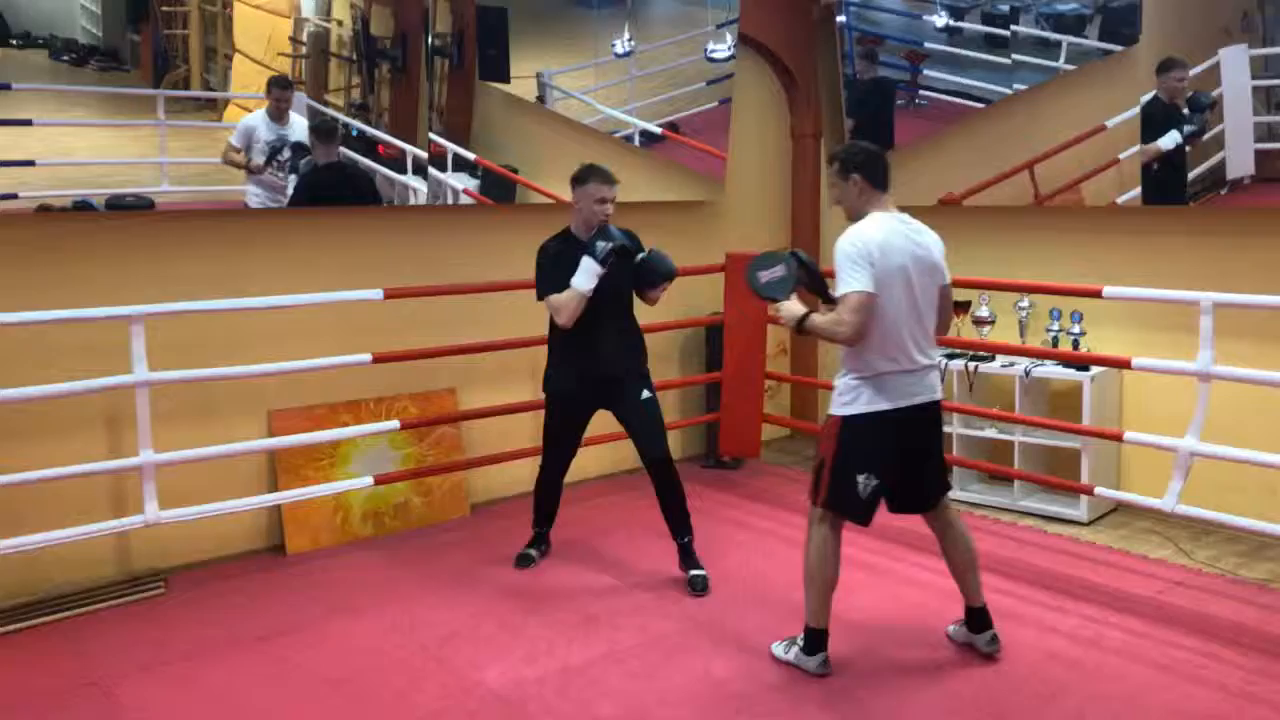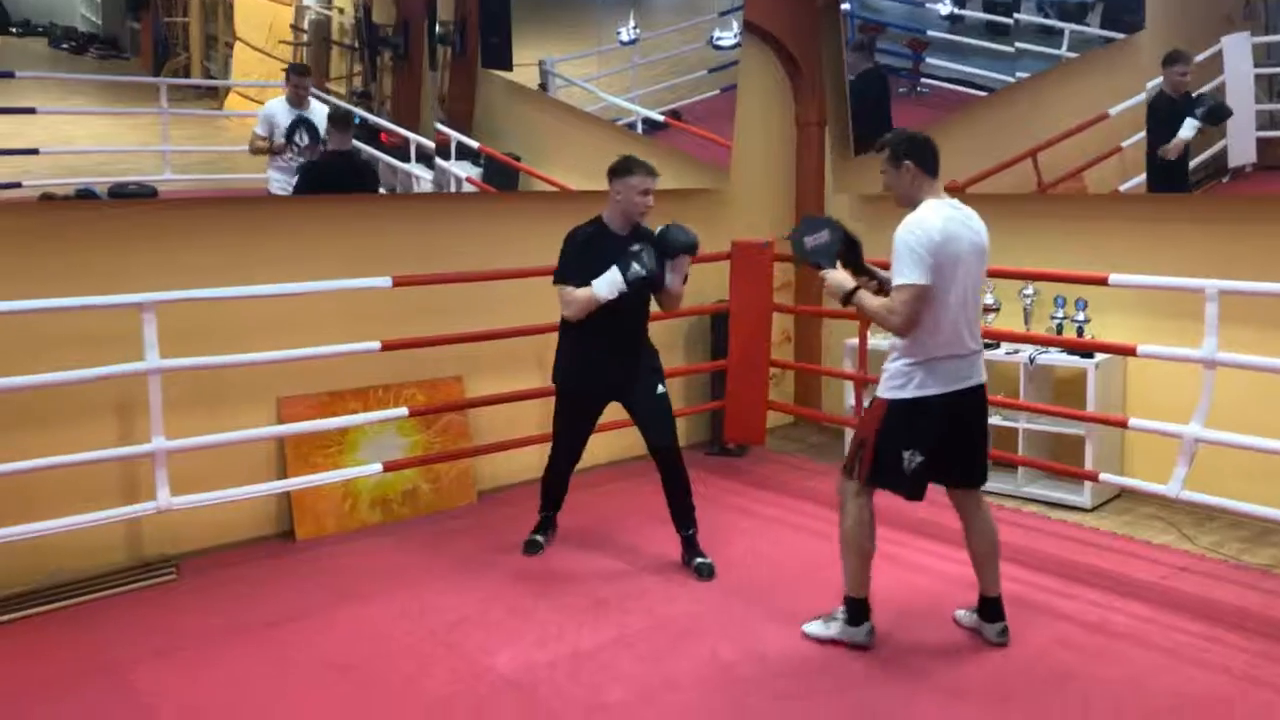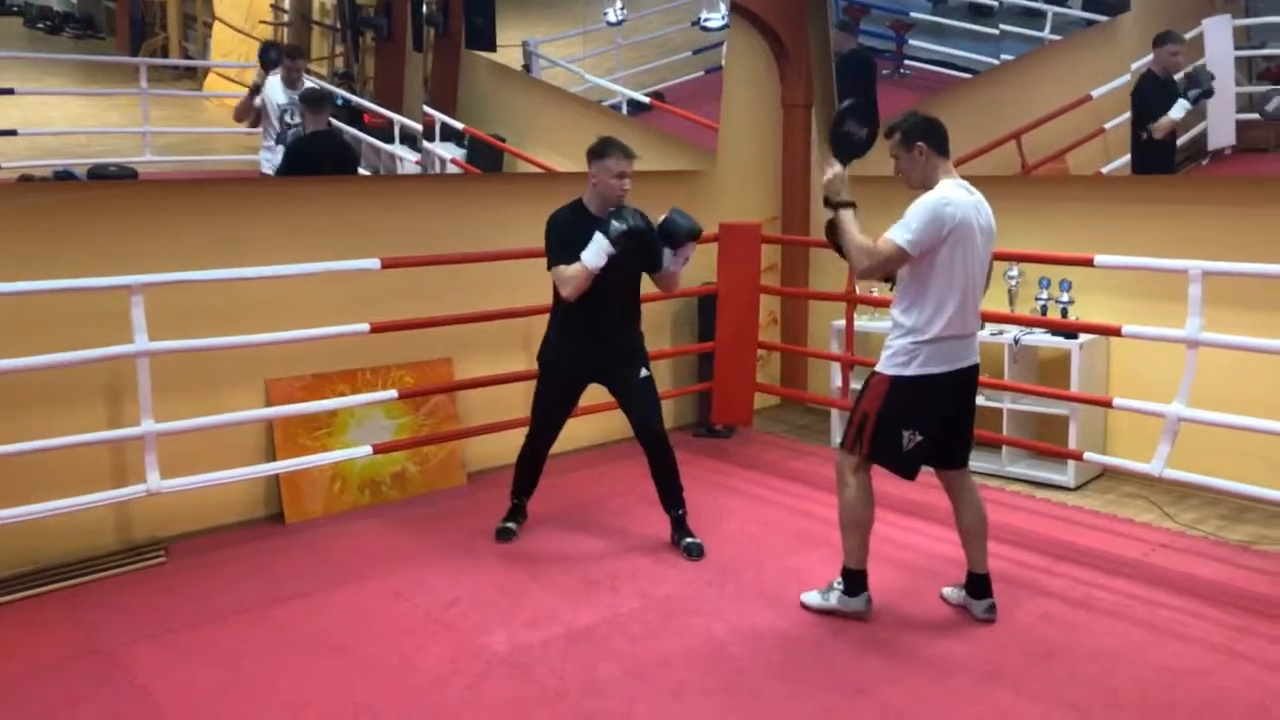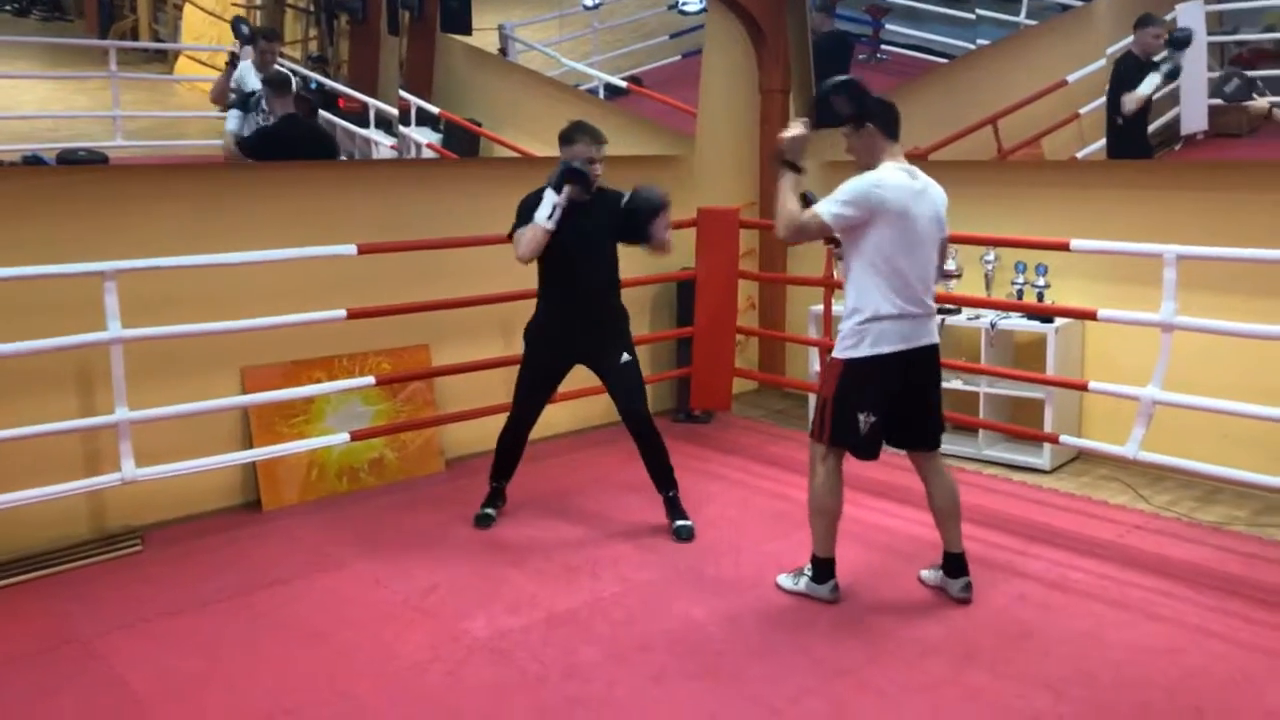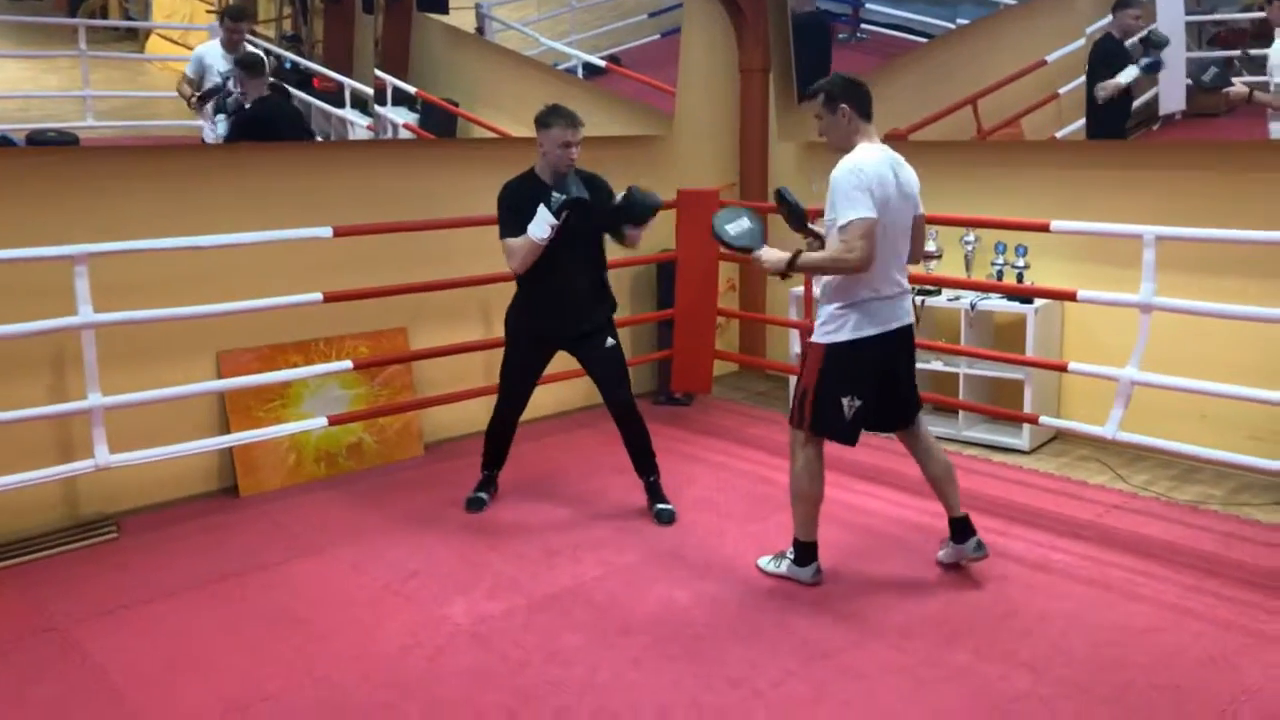
dt=0.3s
person 1, frame 1
left shoulder: (857, 240)
right shoulder: (928, 239)
left elbow: (849, 329)
left wrist: (801, 317)
left hip: (865, 406)
right hip: (922, 399)
left knee: (824, 517)
right knee: (938, 510)
left ankle: (812, 645)
right ankle: (979, 623)
person 1, frame 2
left shoulder: (917, 229)
right shoulder: (973, 224)
left elbow: (900, 320)
left wrist: (850, 291)
right wrist: (886, 282)
left hip: (914, 389)
right hip: (966, 382)
left knee: (855, 488)
right knee: (968, 495)
left ankle: (854, 616)
right ankle: (991, 613)
person 1, frame 3
left shoulder: (936, 205)
right shoulder: (978, 205)
left elbow: (865, 264)
left wrist: (841, 203)
right wrist: (903, 270)
left hip: (913, 366)
right hip: (960, 362)
left knee: (853, 463)
right knee: (955, 473)
left ankle: (852, 587)
right ankle: (979, 590)
person 1, frame 4
left shoulder: (871, 187)
right shoulder: (932, 191)
left elbow: (790, 230)
left wrist: (789, 163)
left hip: (868, 347)
right hip: (920, 344)
left knee: (825, 452)
right knee: (927, 455)
left ankle: (821, 573)
right ankle: (955, 570)
person 1, frame 5
left shoulder: (851, 170)
right shoulder: (900, 167)
left elbow: (856, 258)
left wrist: (789, 259)
left hip: (847, 331)
right hip: (895, 324)
left knee: (806, 437)
right knee: (912, 428)
left ankle: (802, 557)
right ankle: (963, 534)
person 2, frame 1
left shoulder: (627, 241)
right shoulder: (554, 251)
left elbow: (648, 298)
right elbow: (563, 315)
left wrist: (659, 281)
right wrist: (594, 263)
left hip: (626, 370)
right hip: (571, 377)
left knee: (659, 458)
right knee: (554, 463)
left ankle: (687, 551)
right ankle: (540, 536)
person 2, frame 2
left shoulder: (650, 241)
right shoulder: (582, 240)
left elbow: (670, 306)
right elbow: (569, 307)
left wrist: (678, 268)
right wrist: (618, 278)
left hip: (638, 364)
right hip: (583, 368)
left knee: (667, 450)
right knee: (565, 452)
left ankle: (690, 542)
right ankle: (547, 520)
person 2, frame 3
left shoulder: (635, 225)
right shoulder: (564, 222)
left elbow: (667, 284)
right elbow: (568, 289)
left wrist: (678, 251)
right wrist: (605, 240)
left hip: (624, 350)
right hip: (568, 351)
left knee: (653, 434)
right knee: (540, 435)
left ankle: (679, 523)
right ankle: (517, 507)
person 2, frame 4
left shoulder: (612, 202)
right shoulder: (537, 202)
left elbow: (659, 246)
right elbow: (524, 253)
left wrist: (659, 219)
right wrist: (555, 195)
left hip: (608, 331)
right hip: (553, 333)
left knee: (638, 418)
right knee: (521, 417)
left ankle: (673, 503)
right ankle: (496, 492)
person 2, frame 5
left shoulder: (593, 186)
right shoulder: (516, 193)
left elbow: (630, 239)
right elbow: (517, 261)
right wrist: (550, 212)
left hip: (591, 317)
right hip: (533, 320)
left knee: (622, 403)
right knee: (508, 405)
left ankle: (653, 487)
right ankle: (488, 478)
